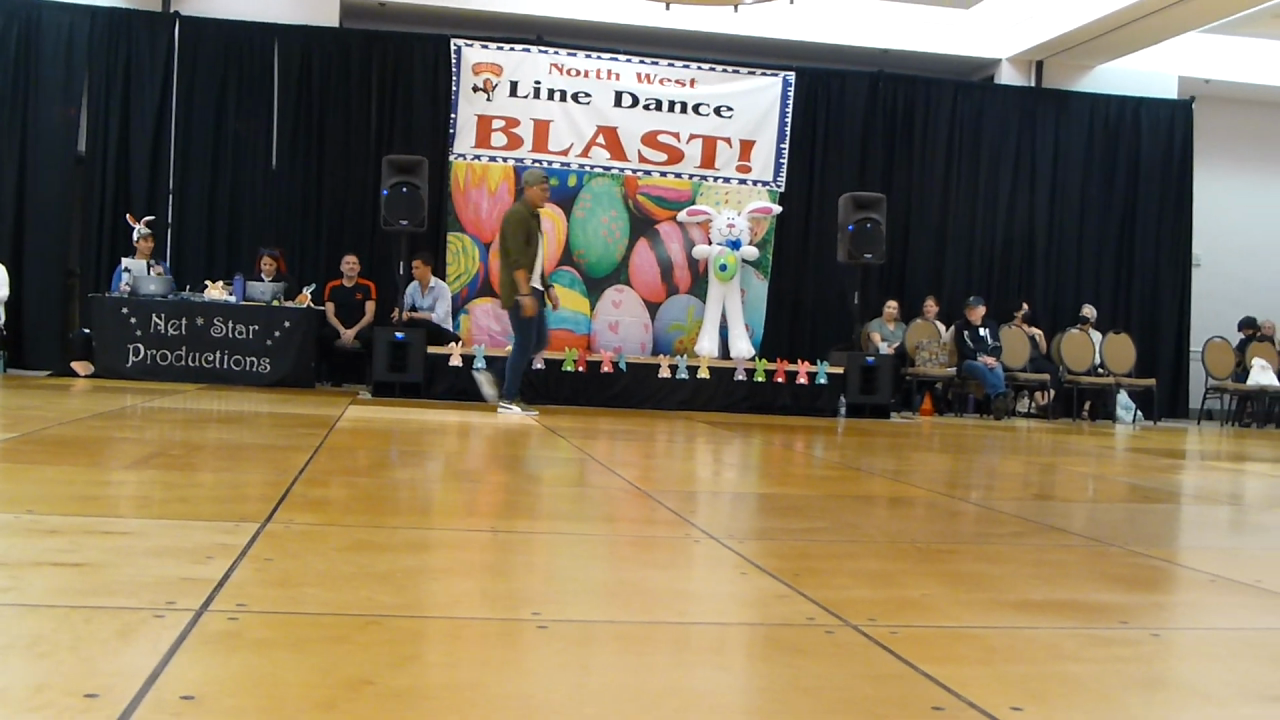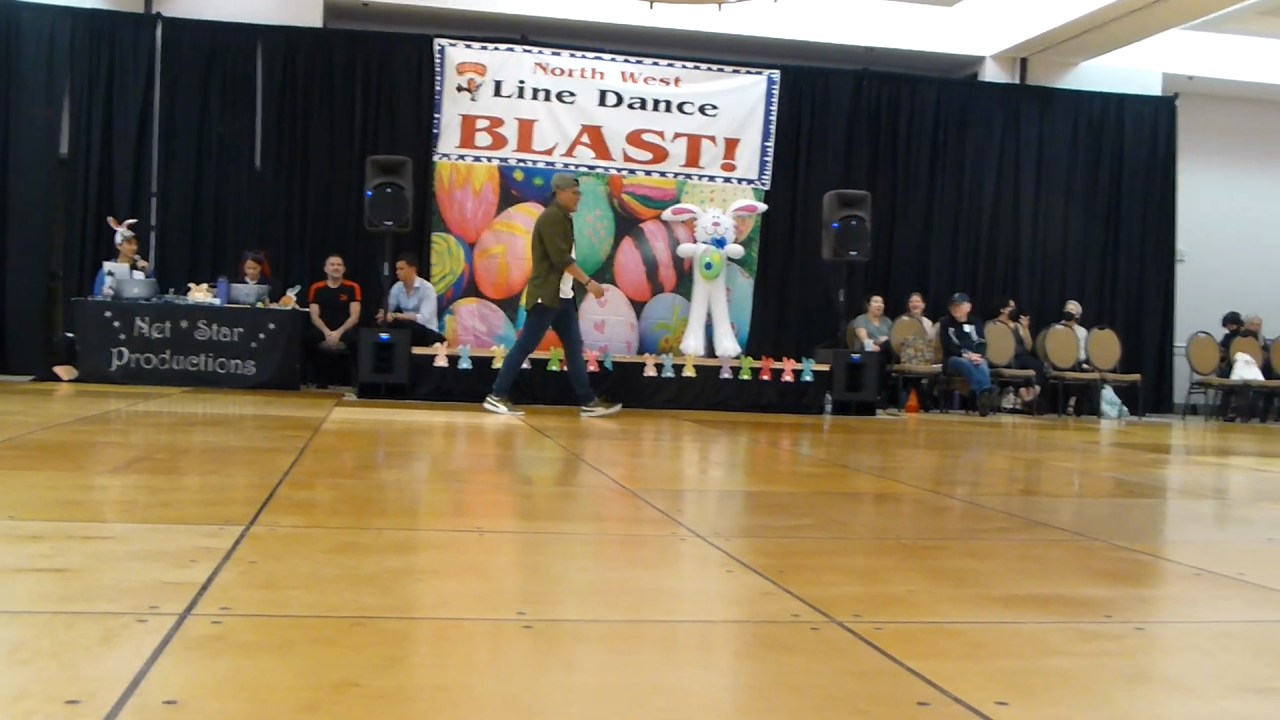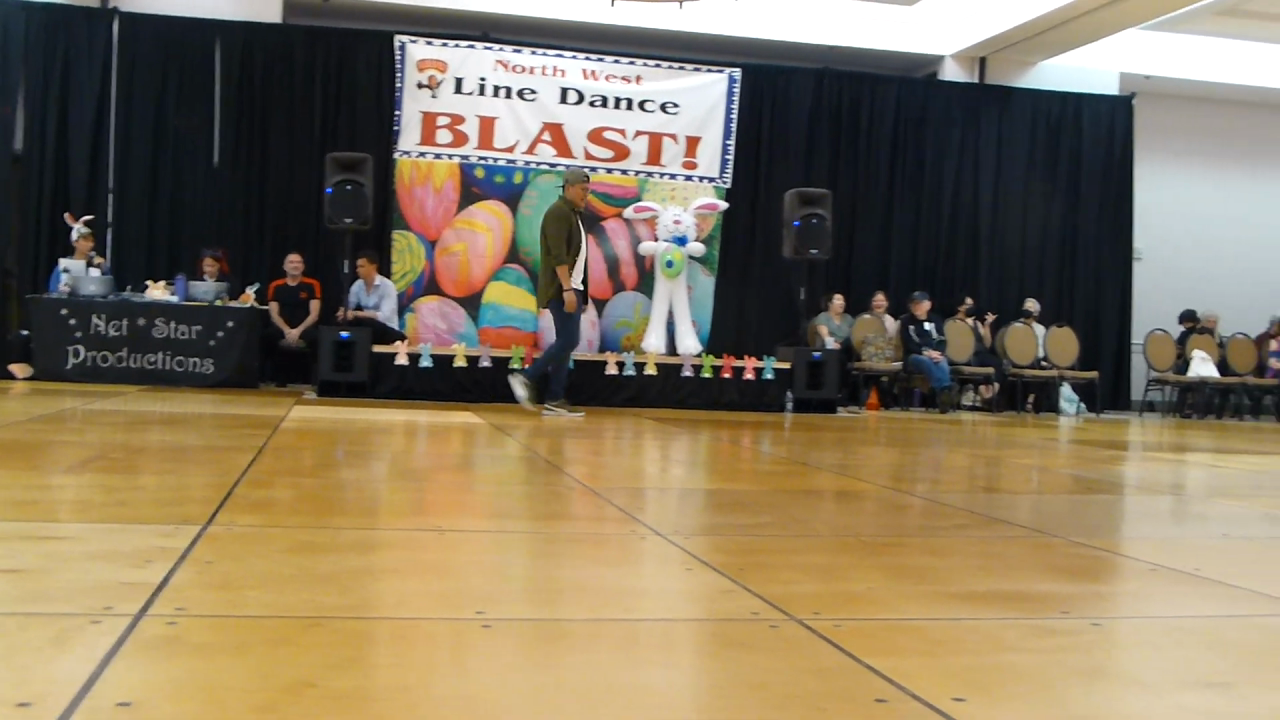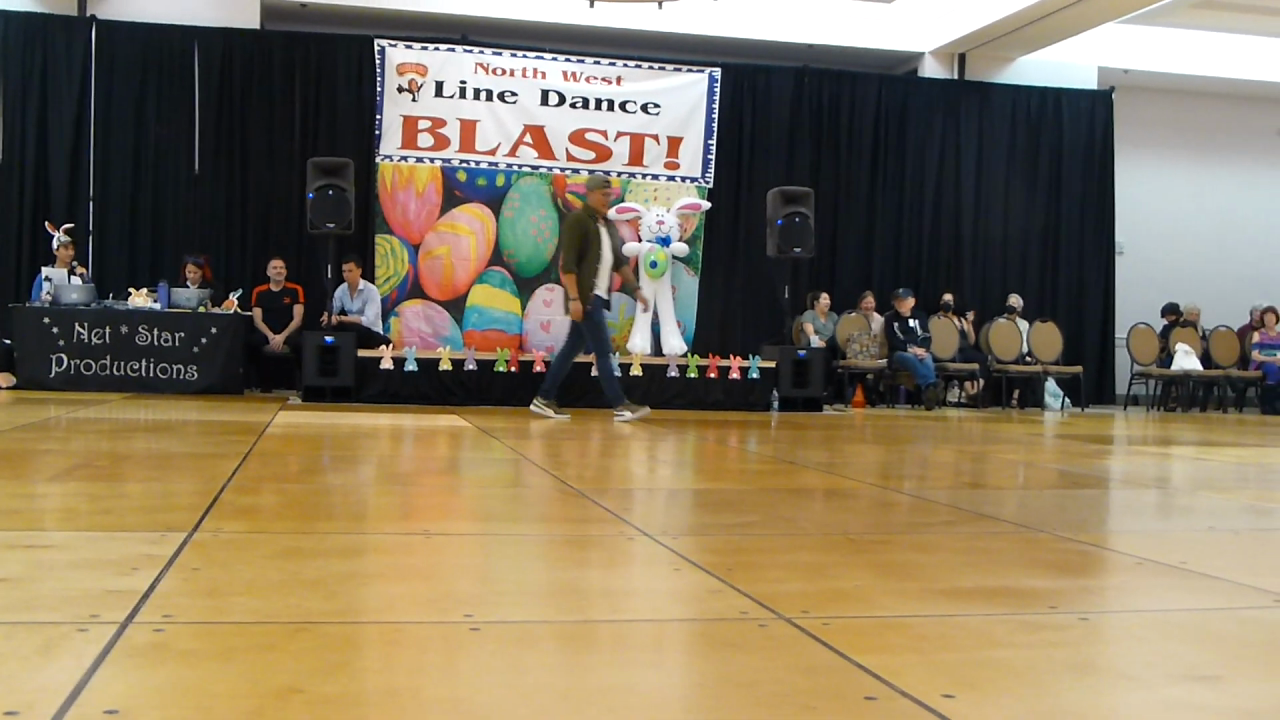
dt=0.3s
person 1, frame 1
left shoulder: (531, 215)
right shoulder: (517, 215)
right elbow: (517, 259)
left wrist: (548, 287)
right wrist: (525, 294)
left hip: (533, 289)
right hip: (520, 291)
left knee: (538, 340)
right knee: (525, 343)
left ankle: (493, 378)
right ankle: (508, 399)
person 1, frame 2
left shoulder: (562, 218)
right shoulder: (552, 218)
right elbow: (562, 258)
right wrist: (587, 282)
left hip: (562, 295)
right hip: (546, 295)
left knee: (575, 346)
right knee: (526, 345)
left ankle: (587, 401)
right ankle: (497, 396)
person 1, frame 3
left shoulder: (573, 215)
right shoulder: (558, 214)
right elbow: (557, 255)
left wrist: (577, 288)
right wrist: (567, 290)
left hip: (572, 288)
right hip: (558, 289)
left knee: (569, 343)
right knee: (567, 341)
left ankle: (554, 399)
right ankle: (526, 378)
person 1, frame 4
left shoulder: (606, 223)
right shoulder: (576, 221)
left elbow: (618, 259)
right elbow: (567, 264)
left wrist: (636, 289)
right wrist: (574, 298)
left hip: (597, 296)
right hip: (584, 297)
left knee: (572, 348)
right knee: (602, 349)
left ankle: (544, 399)
right ankle: (619, 405)
